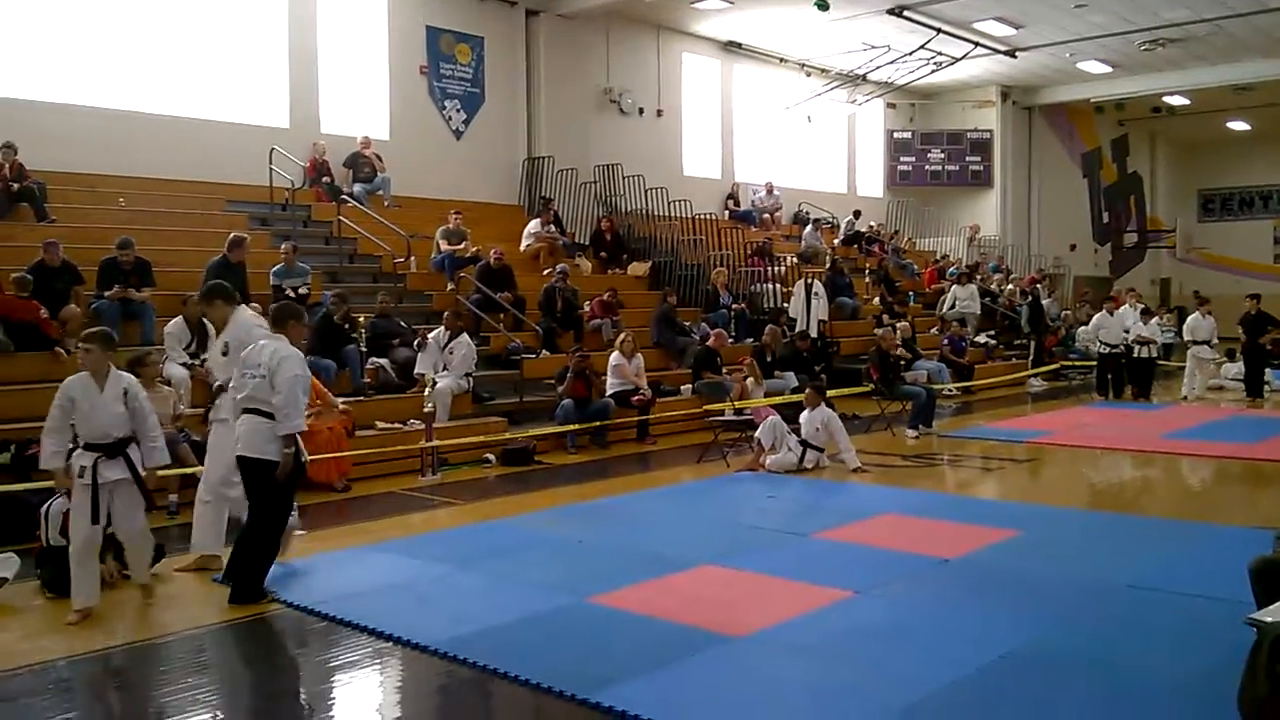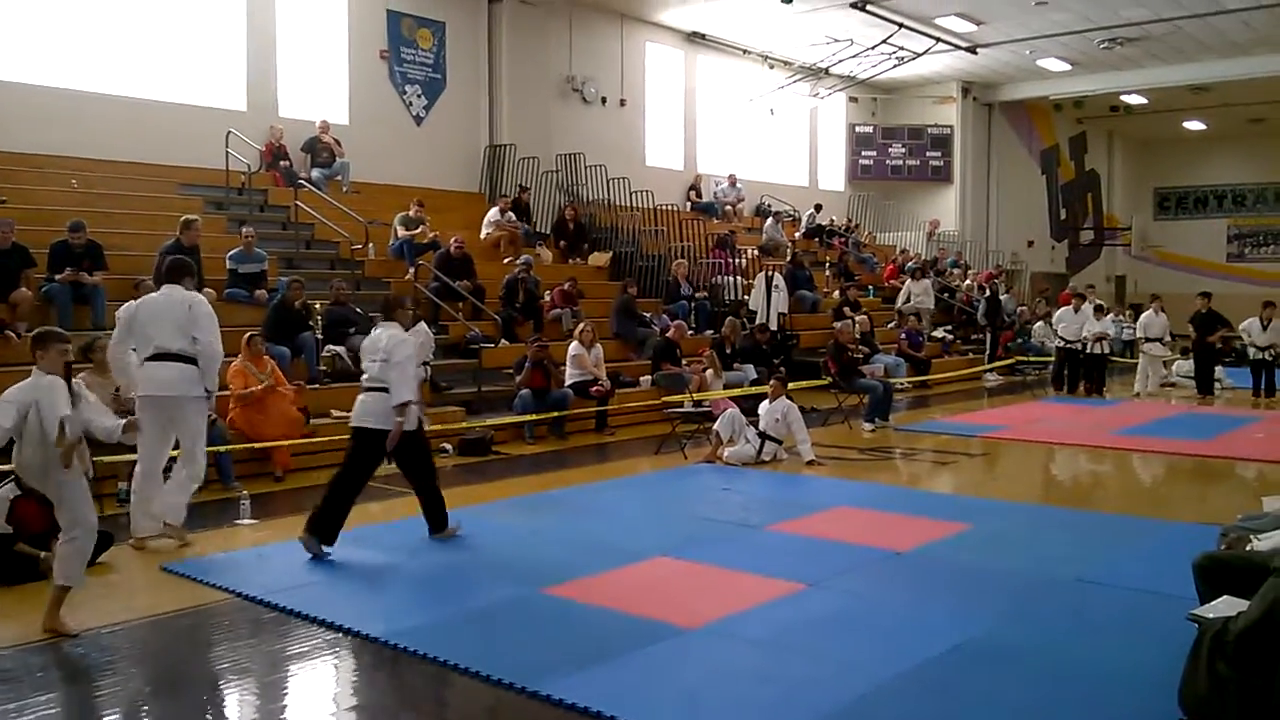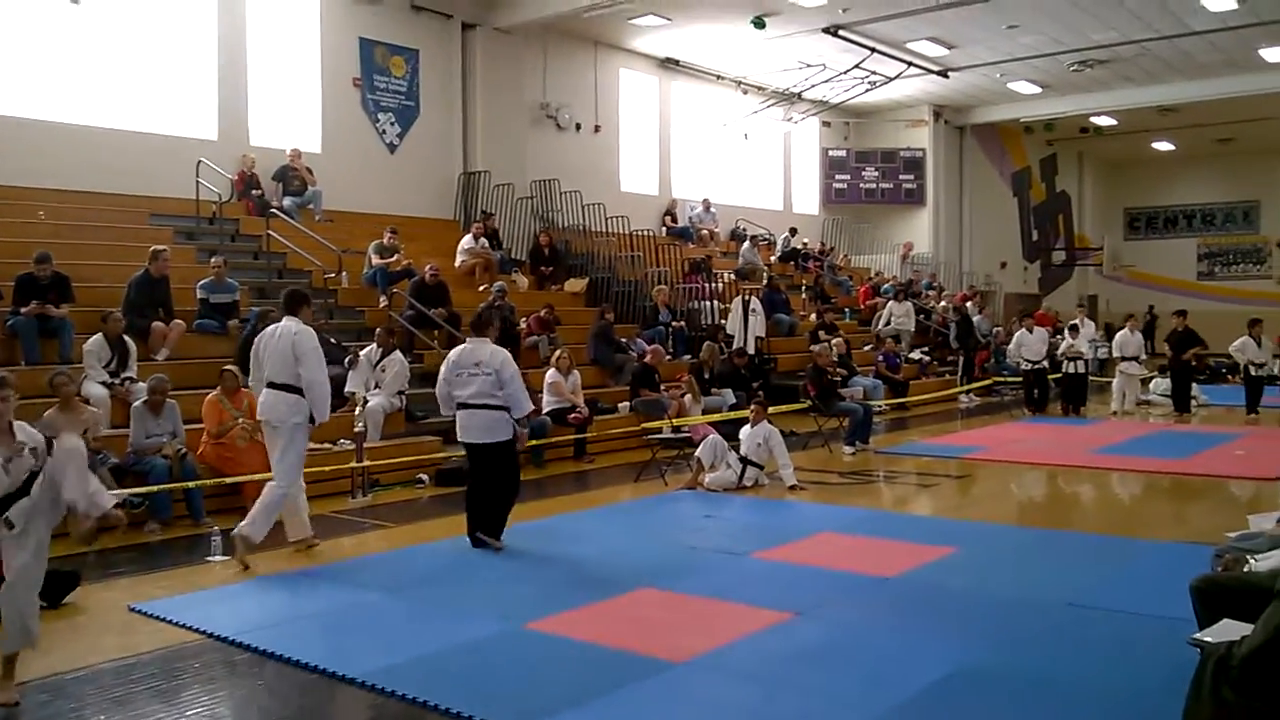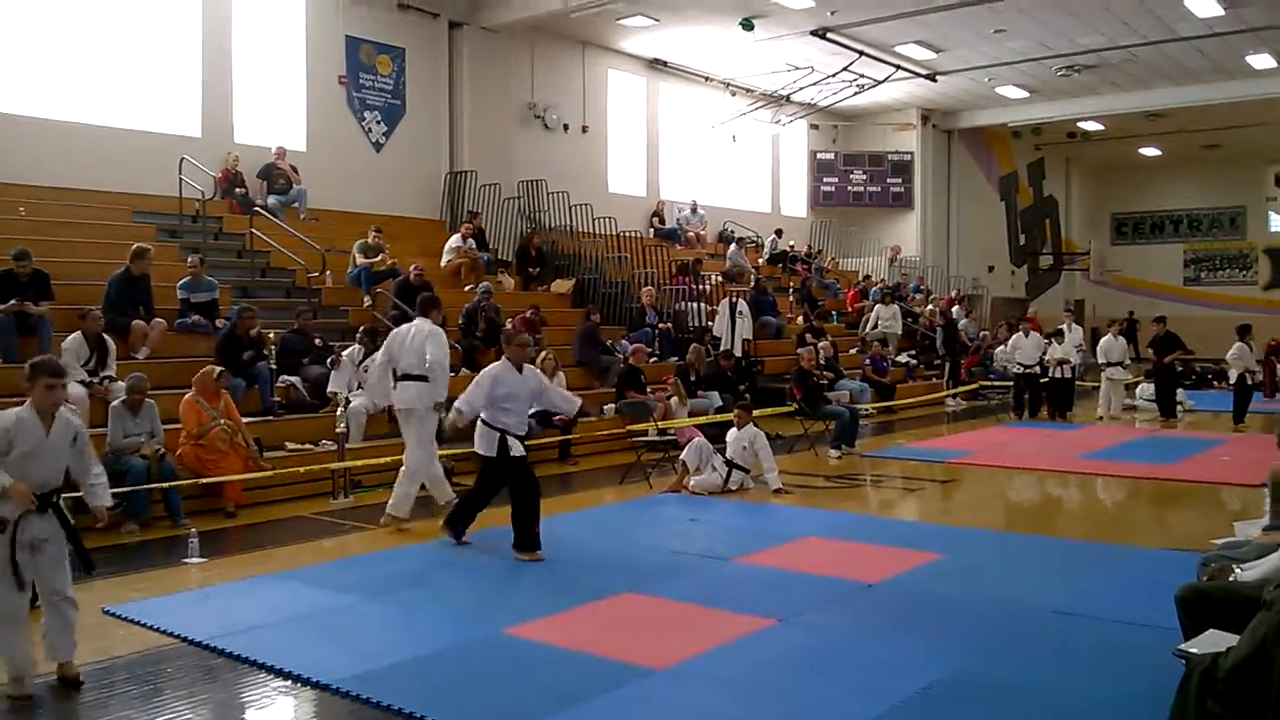
dt=1s
person 1, frame 1
left shoulder: (128, 384)
right shoulder: (71, 387)
left elbow: (148, 426)
right elbow: (55, 430)
left wrist: (151, 465)
right wrist: (57, 469)
left hip: (124, 463)
right hip: (88, 467)
left knee: (134, 530)
right knee: (83, 538)
left ankle: (143, 578)
right ankle: (83, 602)
person 1, frame 2
left shoulder: (72, 389)
left elbow: (98, 421)
left wrist: (122, 426)
left hip: (62, 466)
right hip: (38, 460)
left knee: (82, 528)
right knee: (54, 390)
left ankle: (52, 614)
right ankle: (68, 444)
person 1, frame 3
left shoulder: (27, 434)
left elbow: (65, 467)
left wrist: (105, 505)
left hip: (45, 499)
left knee: (69, 448)
left ankle: (83, 513)
person 1, frame 4
left shoulder: (72, 425)
left elbow: (88, 466)
left wrist: (98, 501)
left hip: (48, 515)
left knee: (59, 592)
left ankle: (64, 661)
person 2, frame 1
left shoulder: (246, 323)
right shoulder: (231, 327)
right hip: (229, 410)
left knee: (223, 482)
right knee: (211, 485)
right ankle: (207, 552)
person 2, frame 2
left shoulder: (140, 305)
right shoulder: (195, 302)
left elbow: (117, 351)
right elbow: (210, 347)
left wrist: (135, 381)
right wrist: (210, 385)
left hip: (150, 382)
right hip: (186, 380)
left knee: (149, 458)
right knee: (193, 456)
left ankle: (141, 530)
right ankle: (170, 519)
person 2, frame 3
left shoulder: (265, 334)
right shoulder: (303, 333)
left elbow: (255, 379)
right elbow: (314, 377)
right wrist: (321, 414)
left hip: (268, 403)
right hip: (292, 407)
left knee: (291, 473)
right knee: (286, 478)
left ankle: (301, 533)
right ankle: (247, 533)
person 2, frame 4
left shoulder: (398, 332)
right shoulder: (434, 332)
left elbow: (381, 367)
right elbow: (437, 364)
left wrist: (389, 396)
right wrist: (440, 396)
left hip: (402, 395)
right hip: (423, 396)
left knee: (426, 452)
right knee: (417, 456)
left ankle: (446, 498)
right ankle: (395, 512)
person 3, frame 1
left shoulder: (251, 352)
right shoulder: (290, 356)
left elbow: (238, 397)
right elbow: (287, 406)
right wrist: (289, 450)
left hip: (248, 437)
right hip: (272, 443)
left knee: (260, 513)
right knee: (268, 518)
left ankle: (237, 577)
right ankle: (246, 589)
person 3, frame 2
left shoulder: (372, 339)
right shoulder: (403, 340)
right elbow: (401, 382)
right wrist: (401, 418)
left hip: (365, 411)
right hip: (390, 415)
left knee: (351, 475)
right knee: (421, 470)
left ankle: (317, 531)
right ankle: (438, 525)
person 3, frame 3
left shoulder: (455, 356)
right shoulder: (500, 355)
left elbow: (443, 391)
right elbow: (515, 392)
right wrist: (523, 426)
left hip: (467, 422)
right hip: (495, 422)
left knee: (478, 481)
right knee: (508, 480)
left ankle: (478, 535)
right ankle: (490, 531)
person 3, frame 4
left shoulder: (531, 375)
right shoulder: (493, 374)
left elbow: (554, 395)
right elbow: (471, 398)
left wrist: (581, 406)
right wrist: (456, 417)
left hip: (512, 440)
right hip: (496, 441)
left knee: (485, 488)
right knee: (527, 488)
left ankle: (453, 526)
right ankle: (525, 546)
